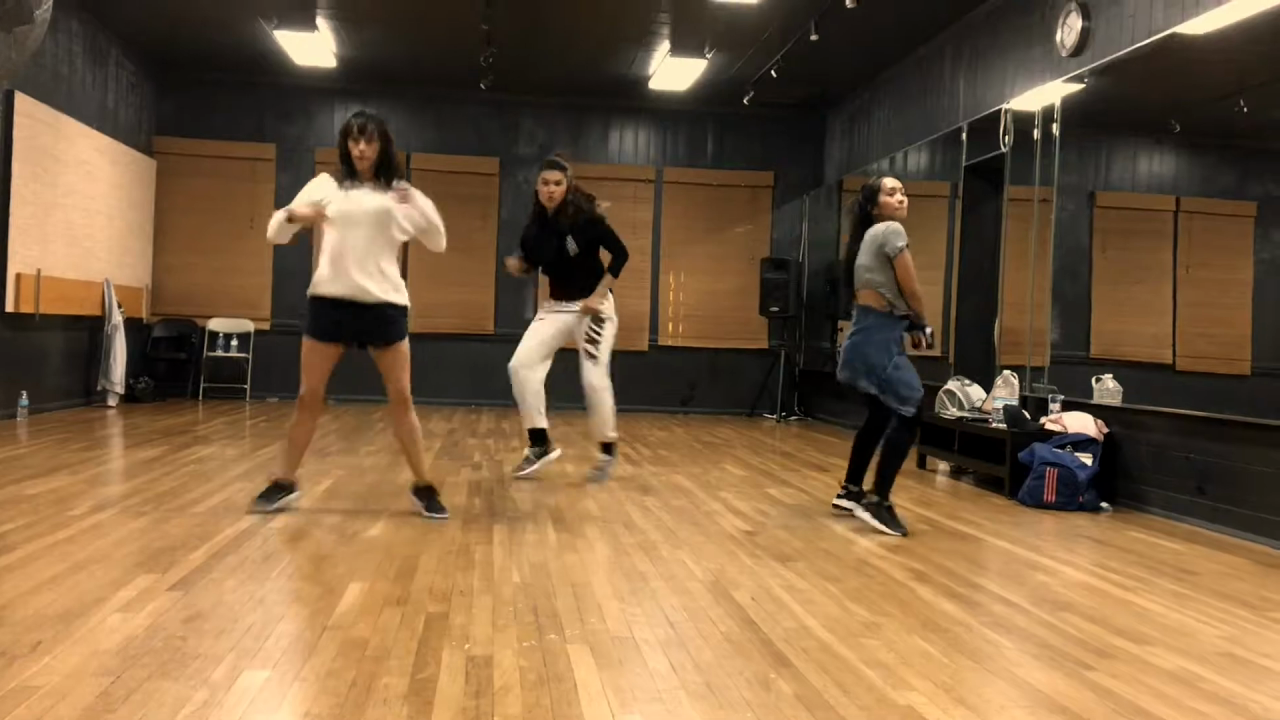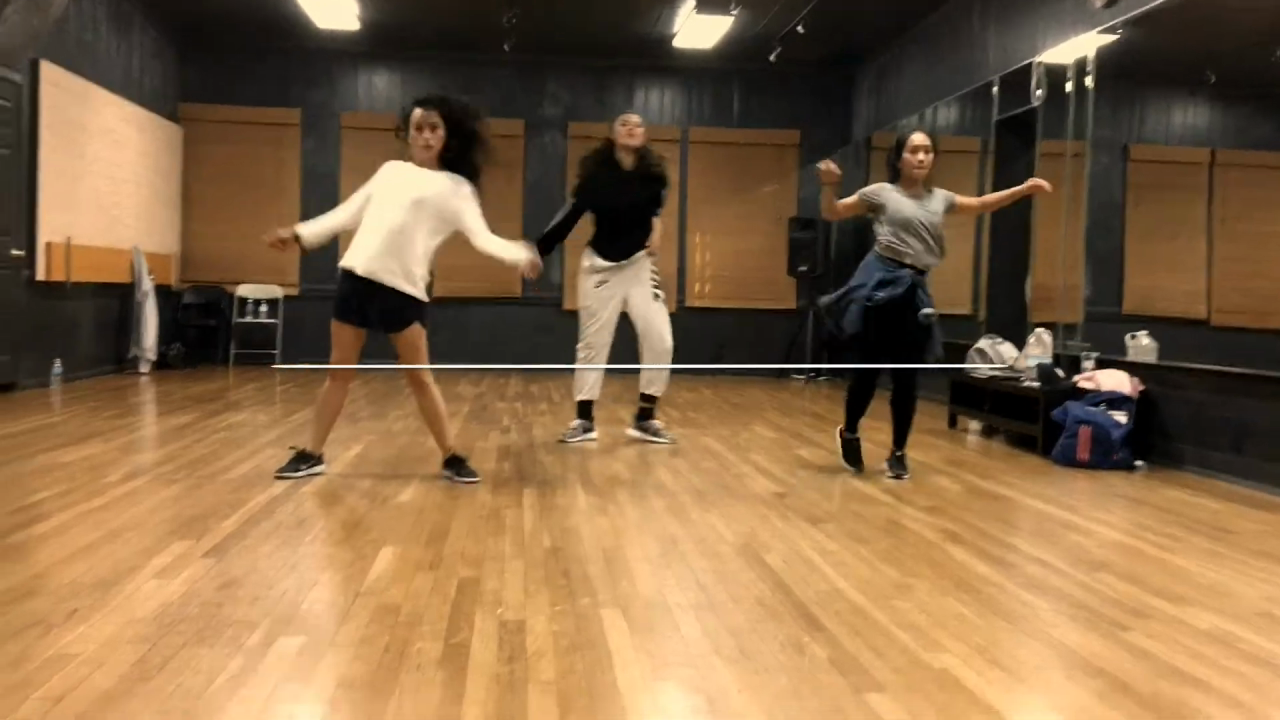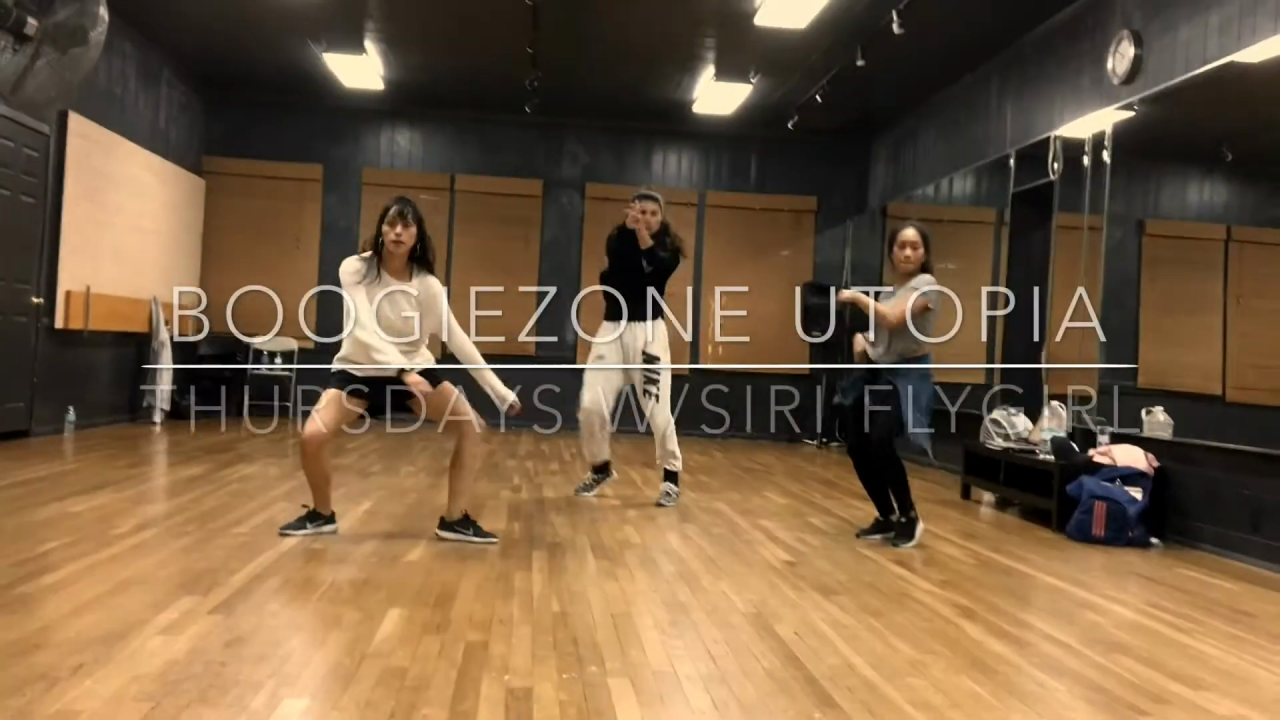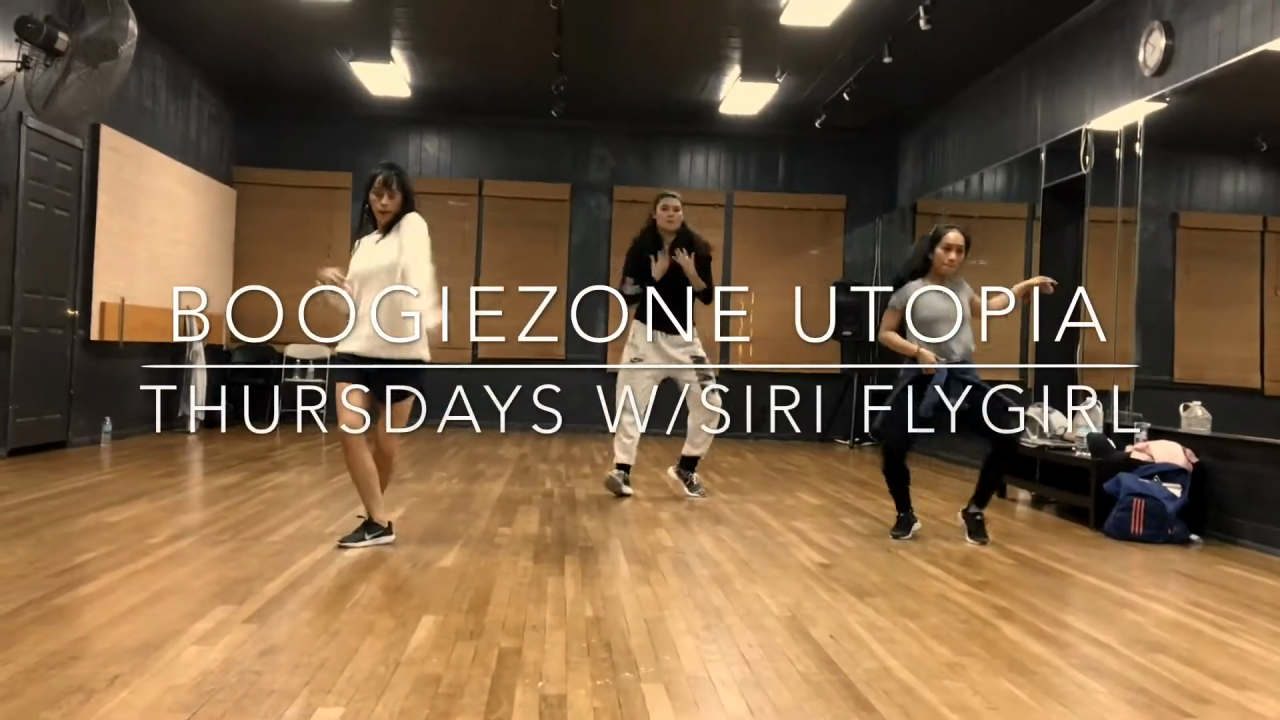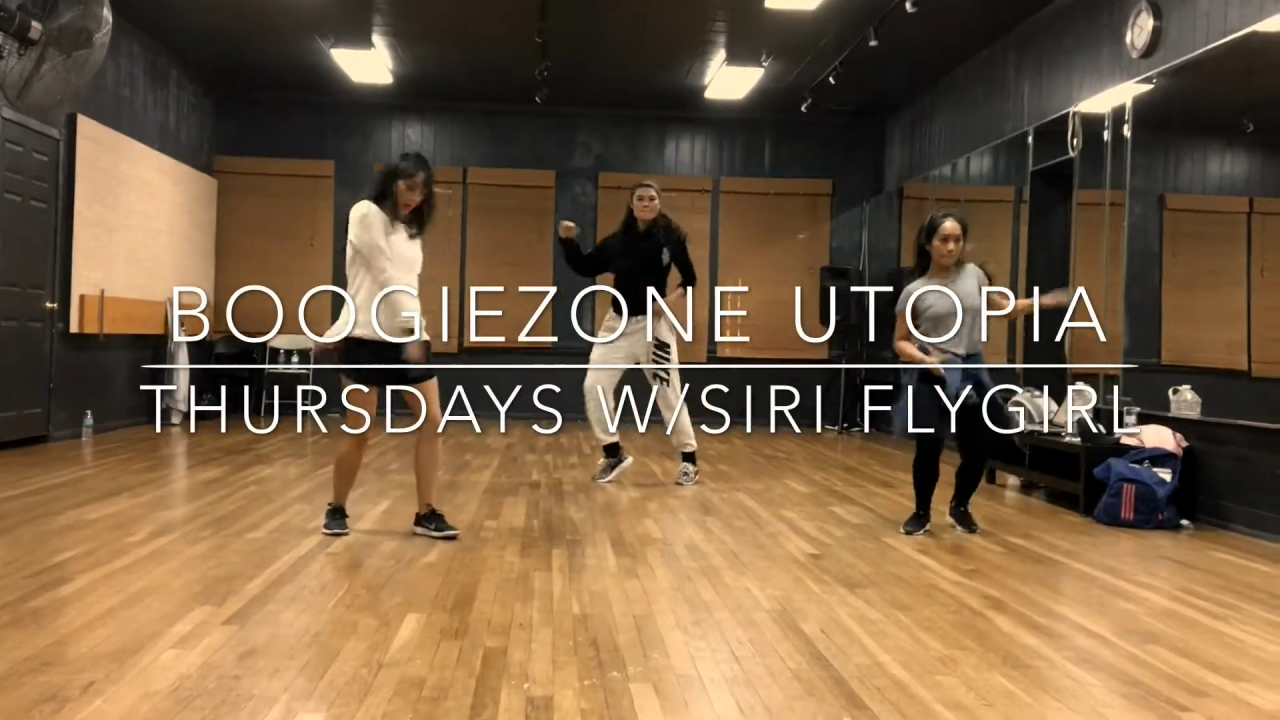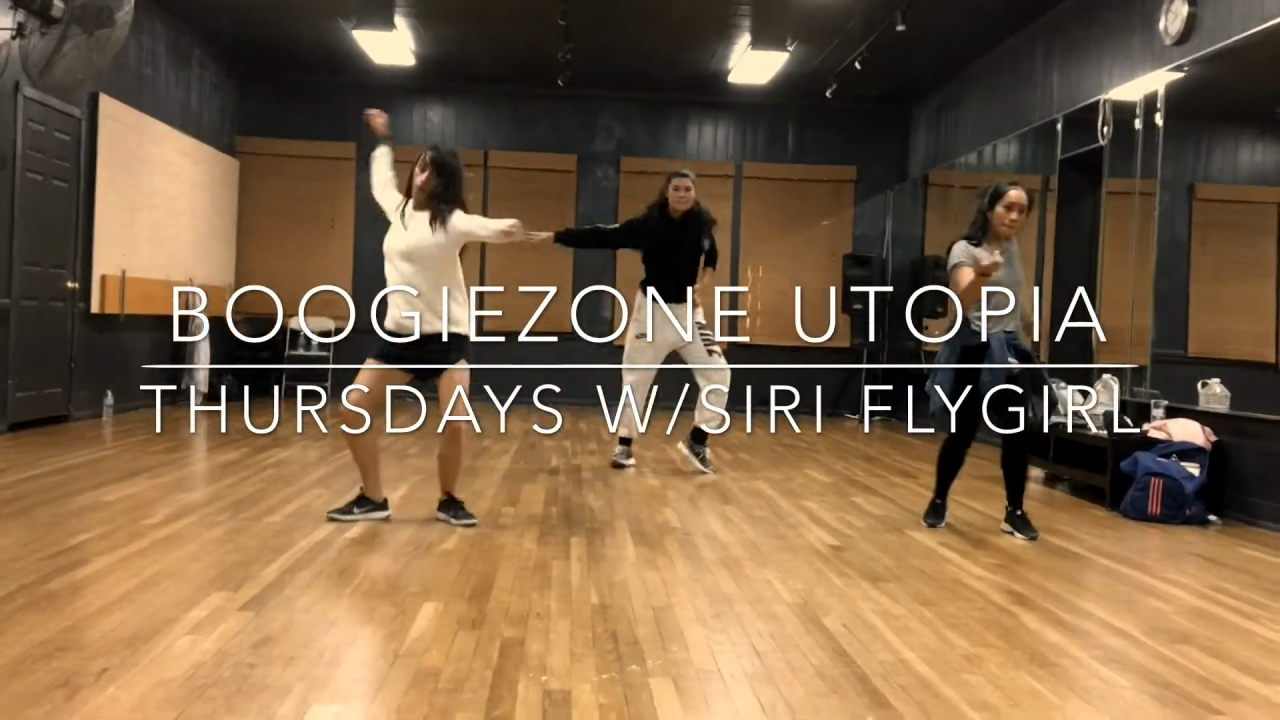
dt=0.7s
person 1, frame 1
left shoulder: (400, 193)
right shoulder: (325, 186)
left elbow: (437, 243)
right elbow: (275, 233)
left wrist: (424, 208)
right wrist: (294, 215)
left hip: (385, 303)
right hip: (330, 300)
left knee: (401, 399)
right knee: (309, 398)
left ankle: (423, 486)
right ankle: (284, 482)
person 1, frame 2
left shoulder: (457, 187)
right shoulder: (391, 171)
left elbow: (483, 237)
right elbow: (351, 212)
left wrist: (519, 254)
right wrist: (300, 233)
left hip: (403, 288)
right hip: (357, 278)
left knee: (419, 378)
right knee: (339, 370)
left ankle: (452, 458)
right ankle: (311, 454)
person 1, frame 3
left shoulder: (428, 286)
right shoulder: (356, 269)
left elbow: (457, 338)
right elbow: (363, 329)
left wrist: (499, 390)
right wrist: (404, 372)
left hip: (413, 369)
right hip: (358, 370)
left knee: (471, 428)
right knee: (312, 436)
left ankle: (454, 519)
right ankle: (321, 514)
person 1, frame 4
left shoulder: (412, 225)
right shoulder: (363, 244)
left elbow: (418, 273)
left wrist: (425, 316)
right wrist: (338, 284)
left hip: (402, 353)
right hip: (355, 351)
left knee: (385, 444)
right knee: (350, 431)
left ankle: (376, 513)
right ankle: (378, 522)
person 1, frame 5
left shoulder: (412, 230)
right shoulder: (366, 213)
right elbow: (382, 274)
right wrist: (407, 326)
left hip: (410, 339)
right hip: (366, 339)
left knee: (431, 423)
right knee: (359, 432)
left ankle: (426, 513)
right ankle: (337, 509)
person 1, frame 6
left shoulder: (449, 219)
right shoulder: (398, 207)
left elbow: (481, 226)
right elbow: (382, 182)
left wrist: (505, 228)
right wrist: (383, 141)
left hip: (446, 334)
right hip: (398, 333)
left knee: (454, 424)
right knee: (352, 409)
left ankle: (448, 500)
right ankle: (373, 498)
person 2, frame 1
left shoulder: (872, 239)
right shoulder: (889, 231)
right elbow: (912, 291)
left wrist: (913, 324)
right wrist: (921, 322)
left hip: (878, 333)
right hip: (879, 334)
left knee: (881, 418)
right knee: (908, 418)
left ankle: (851, 490)
right ankle: (878, 502)
person 2, frame 2
left shoulder: (939, 198)
right shoulder: (881, 192)
left elbow: (980, 204)
right elbow: (833, 213)
left wrist: (1023, 188)
right wrist: (829, 185)
left hip: (913, 289)
right hip: (880, 282)
left knee: (907, 376)
right knee: (870, 367)
left ankle: (897, 453)
right ankle: (848, 435)
person 2, frame 3
left shoulder: (926, 286)
right shoulder: (888, 289)
left elbow: (895, 319)
left wrist: (857, 298)
right wrist: (861, 339)
left hip: (908, 375)
right hip: (876, 374)
left knee: (881, 444)
right knee: (857, 447)
left ankle: (909, 518)
right ankle: (888, 517)
person 2, frame 4
left shoulder: (961, 287)
right shoulder: (909, 290)
left elbow: (985, 309)
right elbow: (885, 334)
left wrist: (1025, 286)
right wrist: (917, 350)
left hip: (963, 377)
right hip: (923, 379)
left knee: (1007, 437)
right knee: (893, 449)
left ankle: (974, 511)
right ankle: (906, 515)
person 2, frame 5
left shoulder: (973, 274)
right shoulder: (914, 293)
left elbow: (1003, 307)
right elbow: (901, 342)
left wrist: (1042, 302)
right wrist: (925, 360)
left hip: (973, 372)
right hip: (932, 377)
left knee: (976, 452)
right knee: (928, 447)
left ankle: (959, 506)
right ankle: (921, 513)
person 2, frame 6
left shoulder: (1012, 247)
right shoulder: (964, 250)
right elbow: (965, 298)
left wrist: (1025, 313)
right wrist: (981, 275)
left hip: (1009, 349)
right hip: (971, 347)
left knee: (1018, 431)
right knee: (961, 434)
left ankle: (1014, 512)
right ankle: (939, 500)
person 3, frame 1
left shoulder: (585, 216)
right shoulder: (537, 224)
left elbow: (620, 253)
right elbow: (532, 259)
left wrist: (600, 292)
right wrist: (518, 263)
left hip: (591, 309)
right hip: (556, 307)
left knee: (594, 382)
right knee: (521, 365)
left ankle: (607, 452)
right ankle: (540, 443)
person 3, frame 2
left shoulder: (653, 172)
right shoulder: (595, 172)
right elbow: (571, 213)
left wrist: (657, 232)
right wrist: (539, 248)
left hip: (639, 263)
right hip: (600, 265)
left knee: (660, 339)
right knee: (592, 342)
left ankle: (645, 418)
right ankle: (584, 420)
person 3, frame 3
left shoulder: (669, 248)
right shoulder: (621, 241)
left elbow: (658, 265)
right elbow: (613, 249)
left wrist: (646, 237)
right wrist: (628, 226)
left hip: (648, 331)
right hip: (611, 330)
left knee: (657, 409)
right knee: (591, 405)
left ankle: (670, 480)
right ankle: (600, 469)
person 3, frame 4
left shoulder: (697, 250)
right shoulder: (641, 250)
left elbow: (707, 296)
right elbow: (627, 293)
left wrist: (692, 273)
right wrist: (655, 276)
left hip: (684, 337)
right hip: (647, 334)
left knee: (709, 403)
right knee: (630, 403)
left ankle: (686, 468)
right ankle: (622, 472)
person 3, frame 5
left shoulder: (671, 237)
right shoulder: (617, 241)
left elbow: (689, 276)
right elbow: (585, 266)
left wrist: (676, 297)
right wrist: (568, 240)
left hip: (655, 322)
right hip: (619, 321)
left knee: (668, 393)
right knee: (595, 387)
left ankle: (689, 460)
right ankle: (614, 455)
person 3, frame 6
left shoulder: (699, 224)
right shoulder: (647, 225)
left elbow: (711, 257)
right elbow: (603, 236)
left wrist: (705, 282)
right wrist: (557, 236)
left hip: (687, 311)
right hip: (651, 310)
left knee: (718, 375)
right knee: (635, 380)
left ankle: (697, 441)
right ankle: (624, 445)
